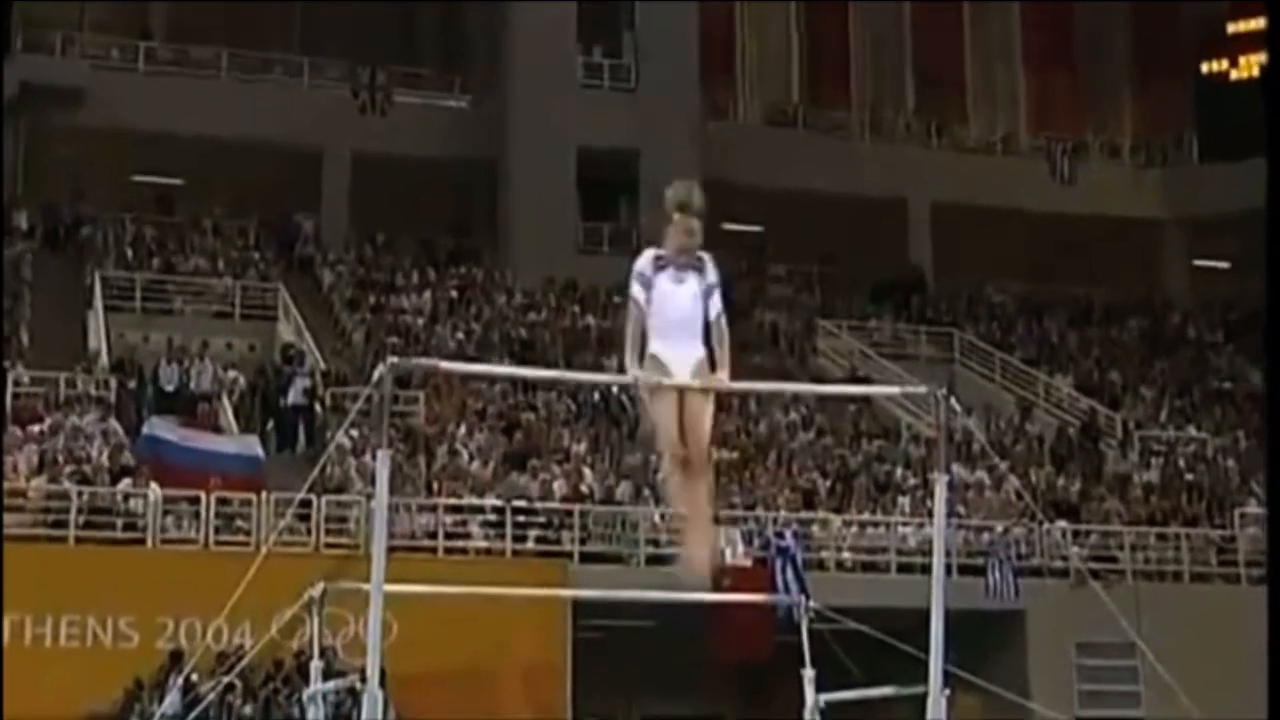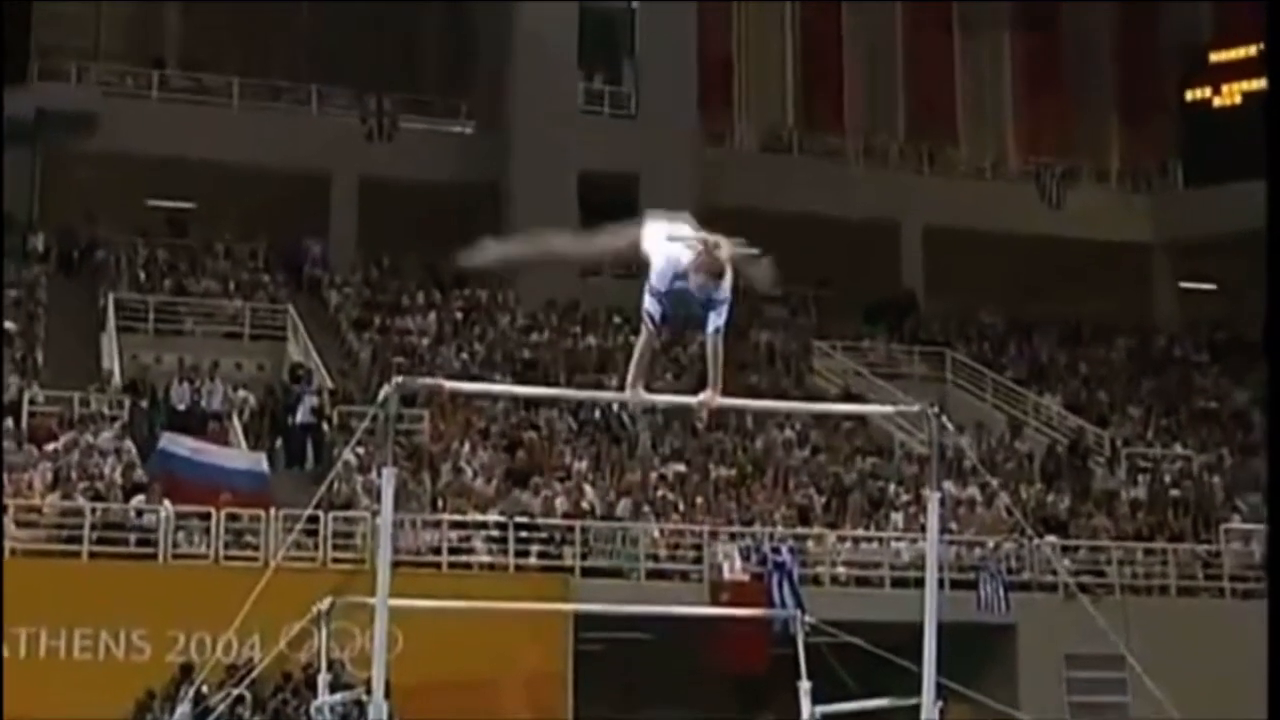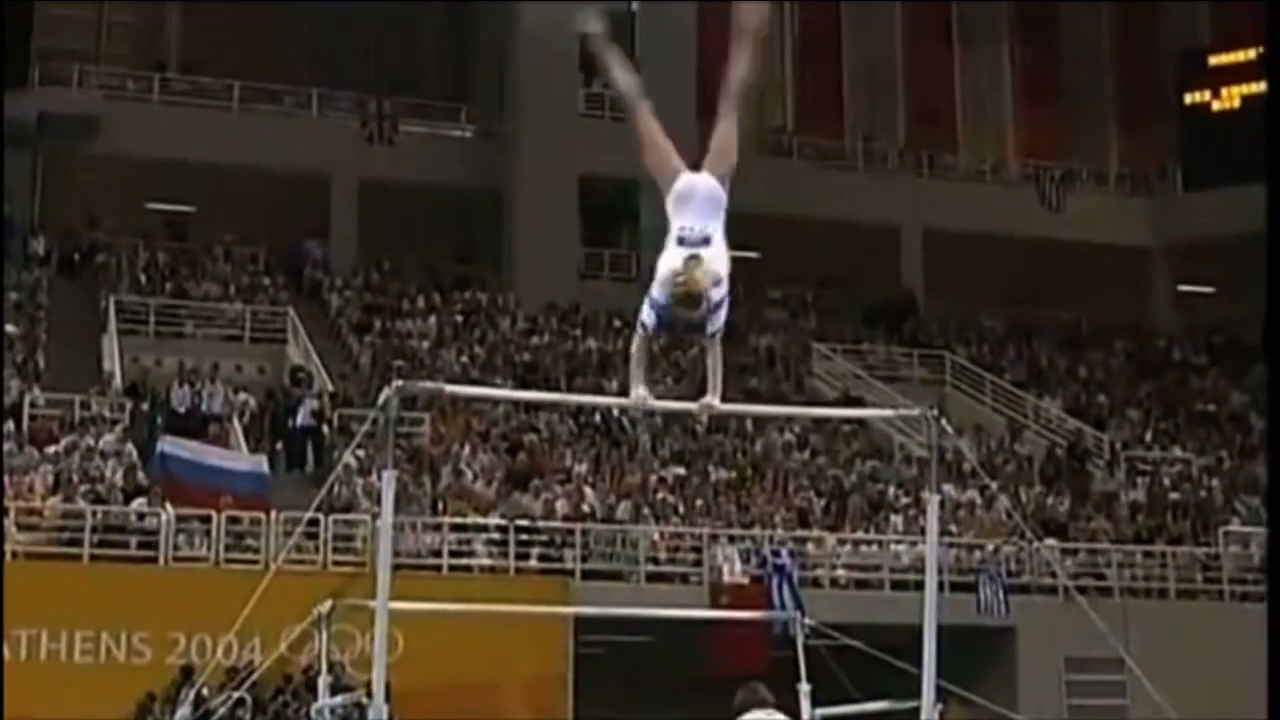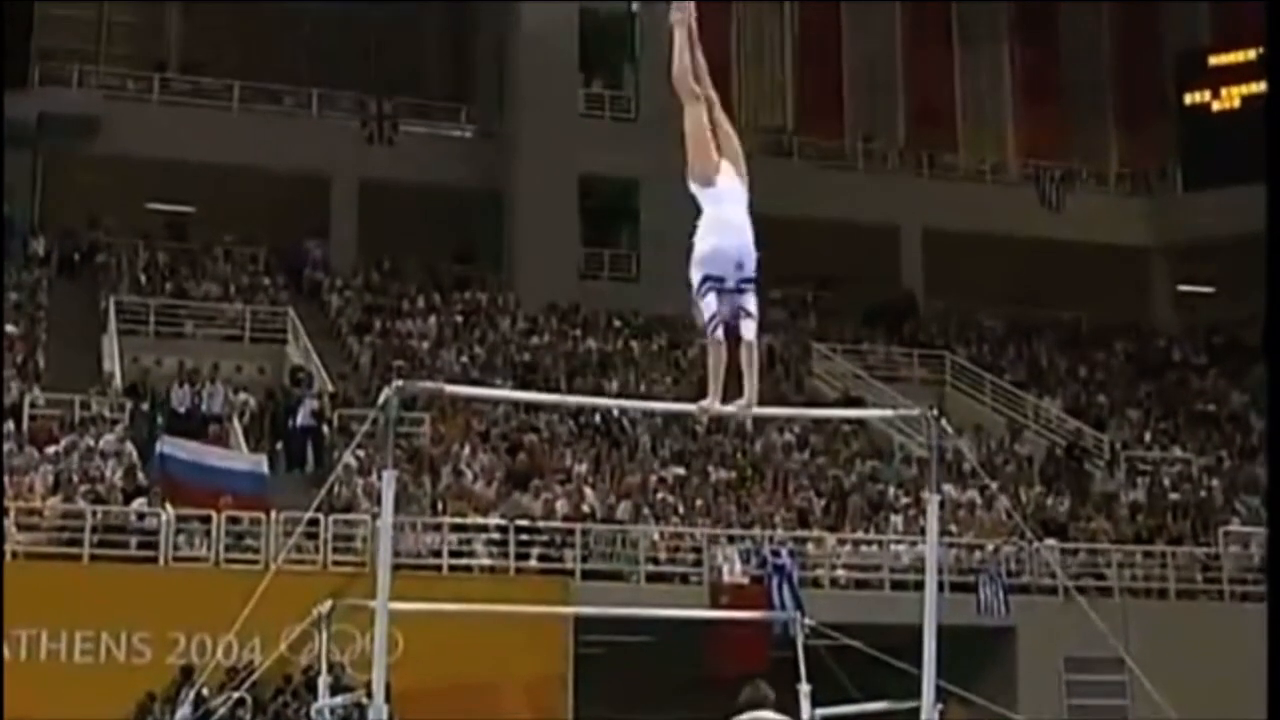
dt=0.4s
person 1, frame 1
left shoulder: (705, 268)
right shoulder: (649, 263)
left elbow: (717, 319)
right elbow: (636, 315)
left wrist: (721, 370)
right wrist: (633, 366)
left hip: (696, 365)
right hip: (661, 364)
left knee: (699, 457)
right knee: (673, 454)
left ankle: (700, 548)
right ankle: (694, 542)
person 1, frame 2
left shoulder: (721, 274)
right shoulder: (666, 268)
left elbow: (715, 336)
right elbow: (649, 331)
left wrist: (714, 389)
right wrist: (634, 384)
left hip: (685, 231)
right hip: (654, 233)
right knee: (575, 247)
left ankle: (752, 268)
right ankle: (499, 251)
person 1, frame 3
left shoulder: (714, 287)
right shoulder: (665, 287)
left elbow: (714, 341)
right elbow: (642, 336)
left wrist: (714, 393)
right wrist: (637, 385)
left hip: (707, 193)
right hip: (687, 195)
left knee: (731, 103)
right knee: (639, 107)
left ankle: (745, 34)
right ankle: (601, 42)
person 1, frame 4
left shoulder: (741, 279)
right shoulder: (708, 274)
left elbow: (747, 337)
left hip: (725, 187)
right hip: (720, 189)
right knee: (694, 98)
